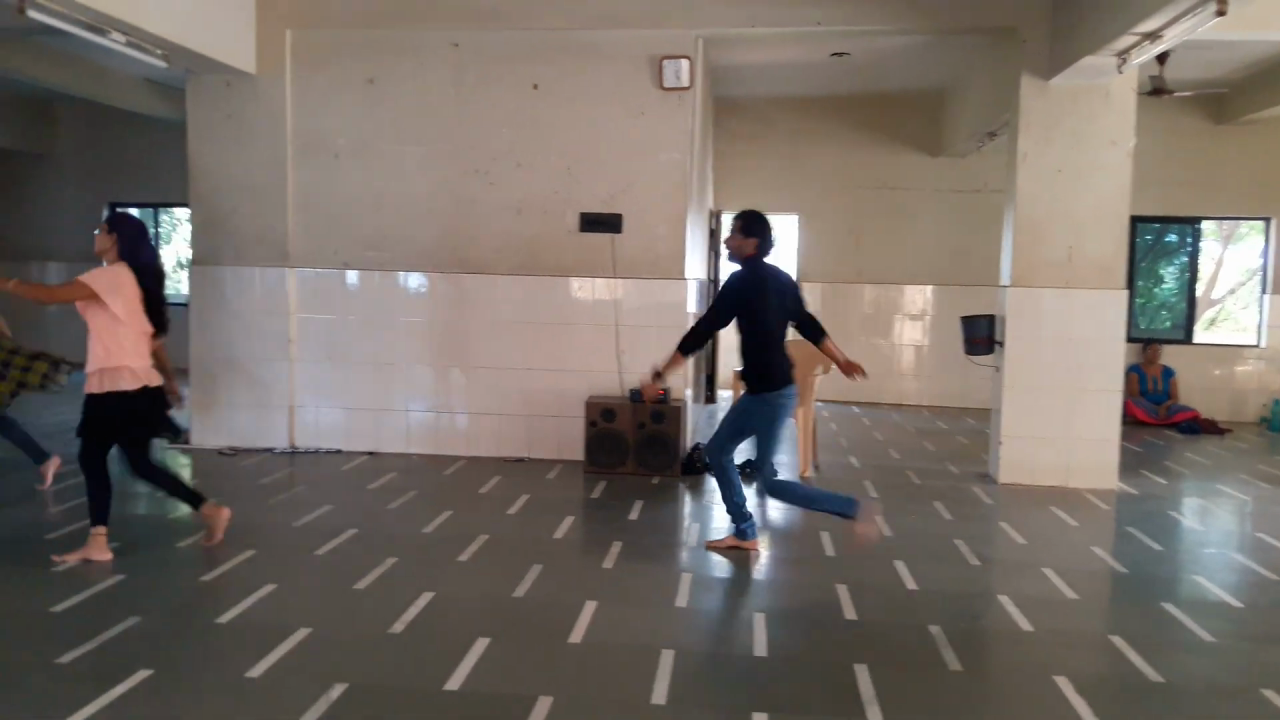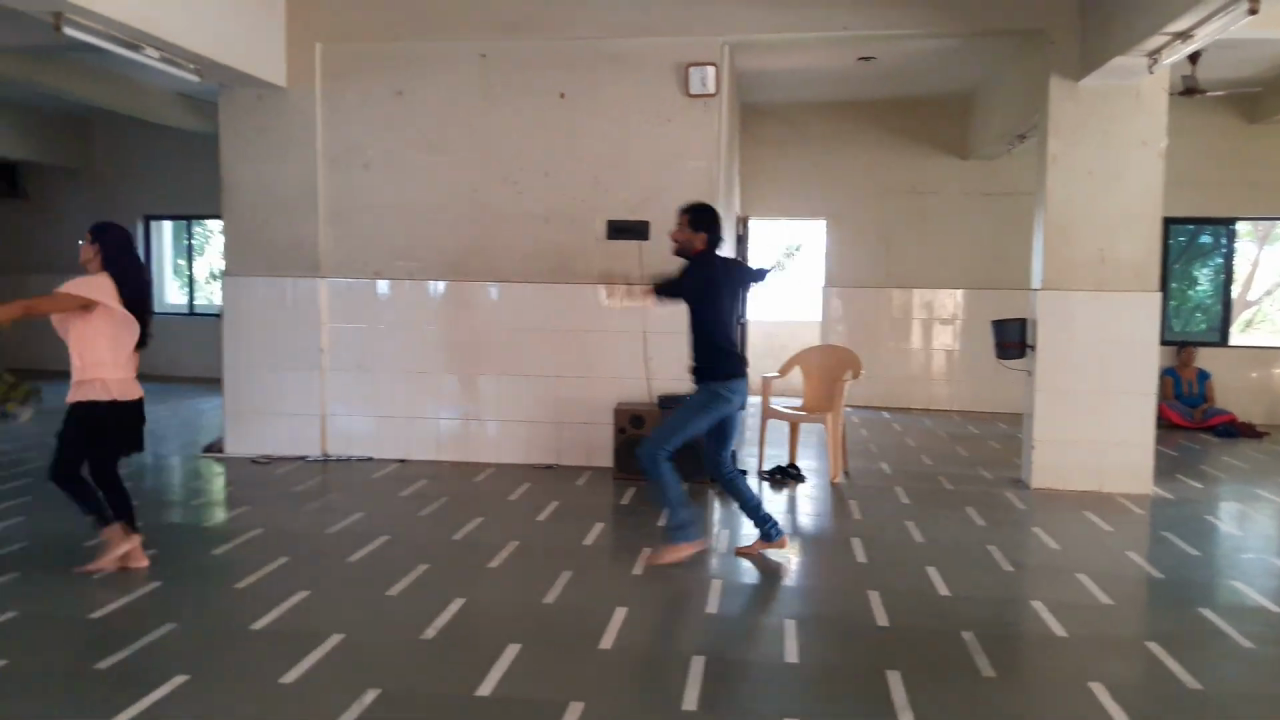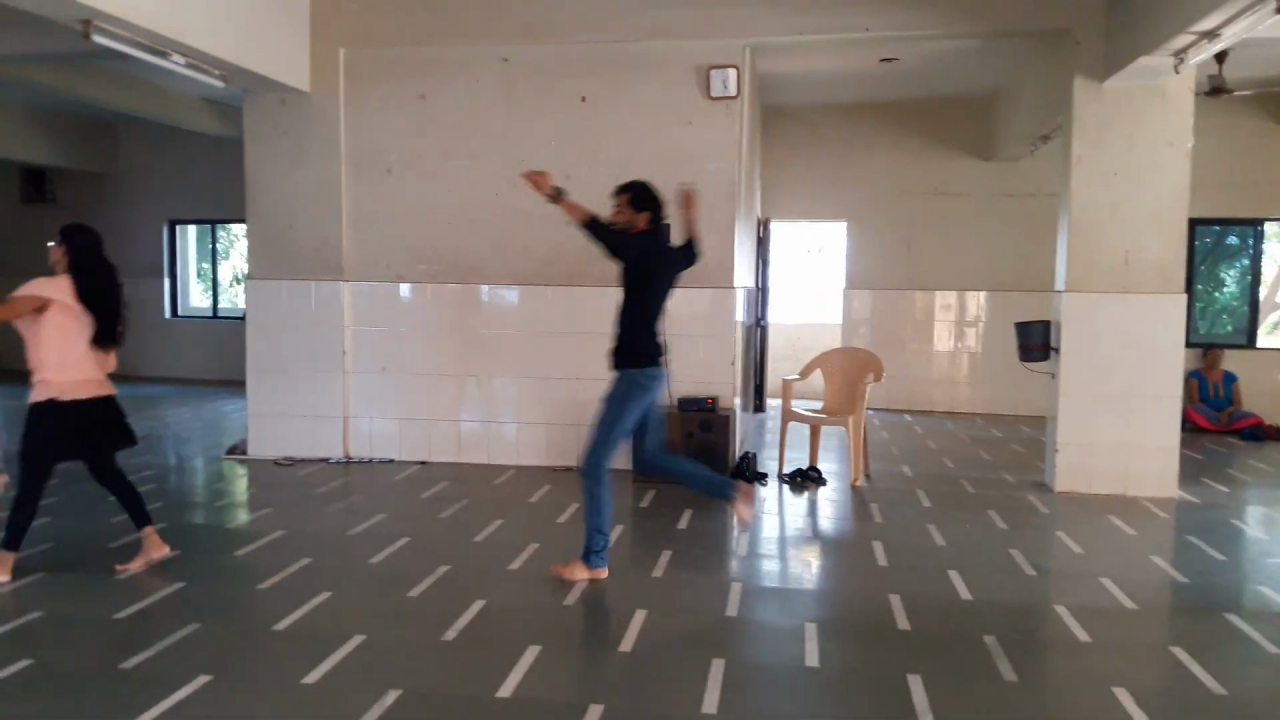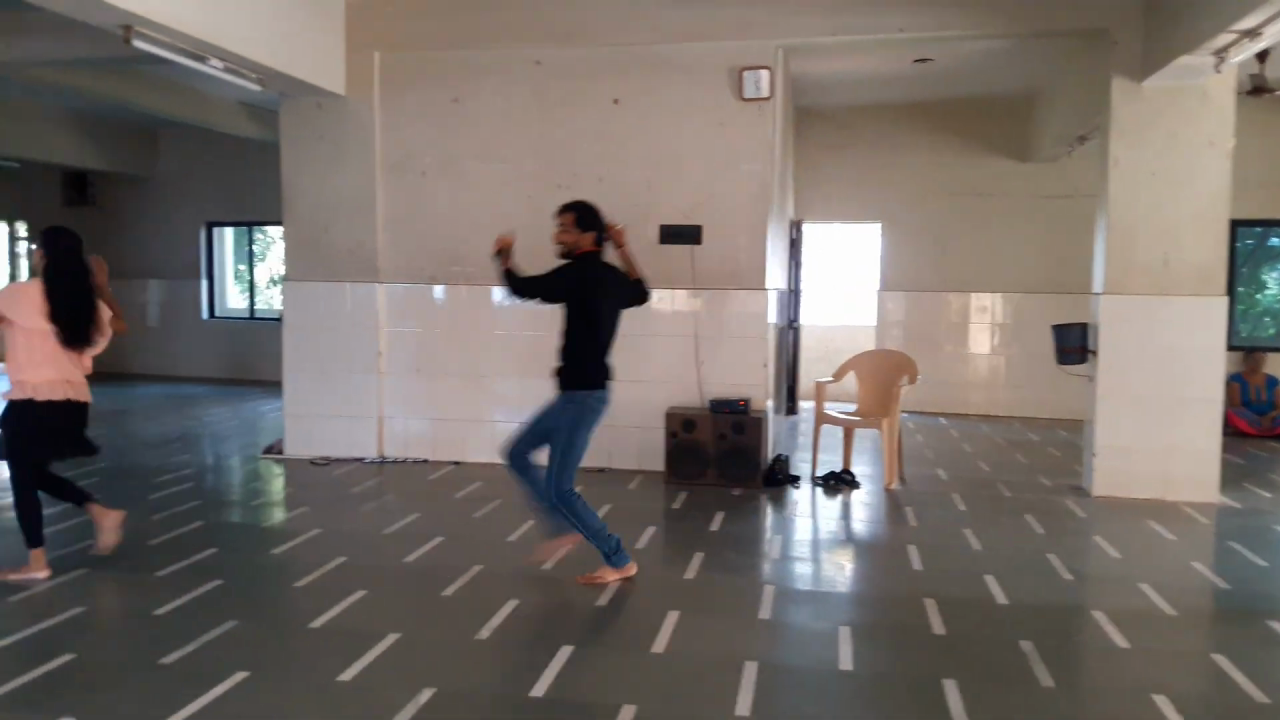
dt=0.2s
person 1, frame 1
left shoulder: (743, 282)
right shoulder: (780, 281)
left elbow: (704, 330)
right elbow: (808, 324)
left wrist: (660, 375)
right wrist: (841, 359)
left hip: (771, 393)
right hip: (767, 388)
left knee: (769, 482)
right knee: (717, 452)
left ankle: (852, 509)
right ankle: (745, 532)
person 1, frame 2
left shoulder: (701, 271)
right shoulder: (729, 269)
left elbow: (675, 287)
right elbow: (758, 274)
left wrist: (634, 290)
left hip: (719, 384)
right hip: (731, 382)
left knee: (651, 453)
right knee: (722, 466)
left ankle: (686, 535)
right ankle: (771, 534)
person 1, frame 3
left shoulder: (645, 248)
right shoulder: (665, 255)
left elbow: (603, 231)
right elbow: (689, 254)
left wrist: (557, 195)
right wrist: (689, 214)
left hip: (637, 374)
right hip: (647, 372)
left knee: (595, 465)
right knee: (650, 460)
left ankle: (594, 561)
right ankle: (731, 490)
person 1, frame 4
left shoulder: (582, 274)
right shoulder: (611, 276)
left elbow: (522, 288)
right elbow: (641, 294)
left wrist: (503, 254)
right wrist: (623, 248)
left hip: (583, 395)
right hip: (580, 393)
left knee: (559, 486)
right knee: (517, 453)
left ankle: (619, 562)
right ankle: (563, 527)
person 2, frame 1
left shoulder: (111, 277)
right shoulder: (133, 280)
left elbow: (46, 295)
right elbow: (150, 335)
right wrist: (166, 379)
left hip: (121, 386)
right hip: (124, 385)
left knee: (135, 464)
right knee: (91, 459)
left ankle: (210, 510)
right ankle: (97, 542)
person 2, frame 2
left shoulder: (91, 287)
right shoulder: (119, 290)
left elbow: (30, 308)
left hip: (98, 397)
right hip: (120, 395)
left knee: (63, 471)
right knee: (104, 471)
left ankle: (117, 535)
right ankle: (131, 549)
person 2, frame 3
left shoulder: (46, 289)
right shoulder: (97, 293)
left hip: (57, 400)
right hip: (97, 397)
left knee: (31, 481)
right knee: (107, 474)
right ankle: (151, 542)
person 2, frame 4
right shoulder: (85, 300)
right elbow: (117, 326)
right wrist: (100, 287)
left hip: (32, 399)
right hip: (74, 398)
right knee: (37, 474)
left ankle: (37, 562)
right ankle: (101, 512)
